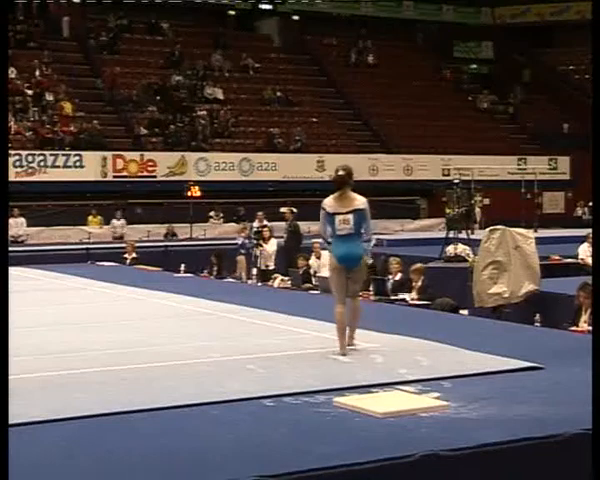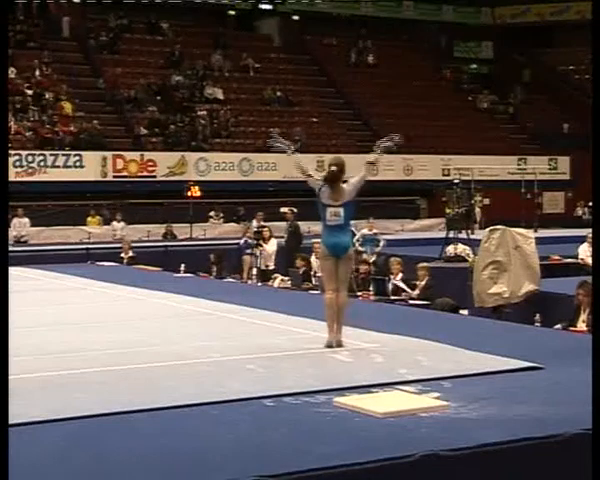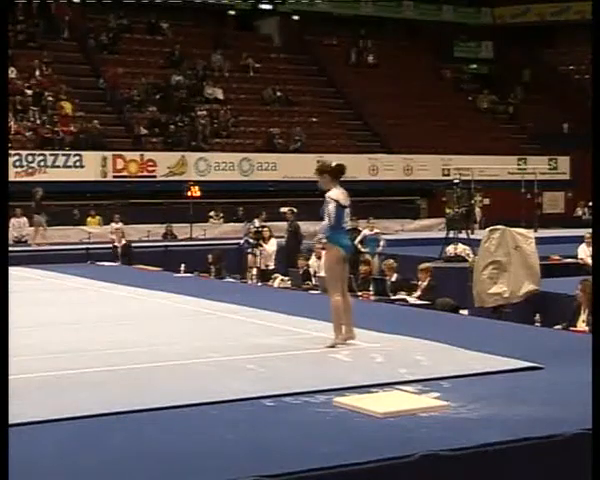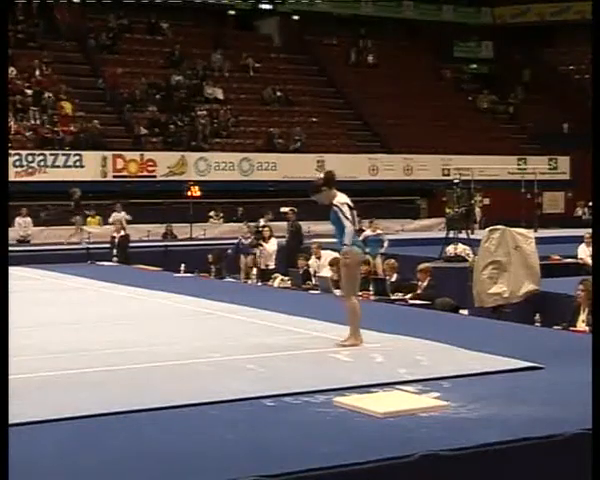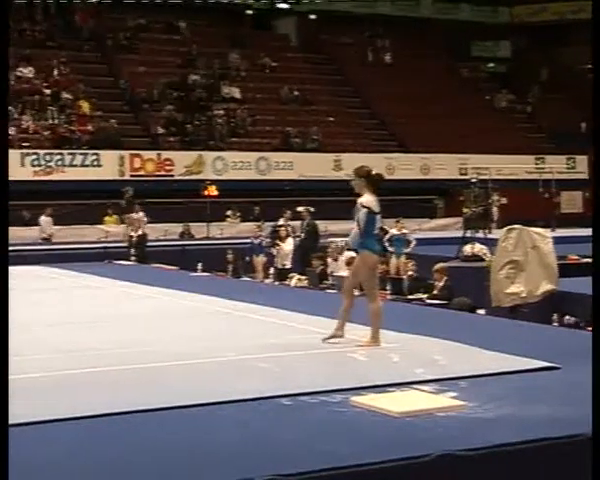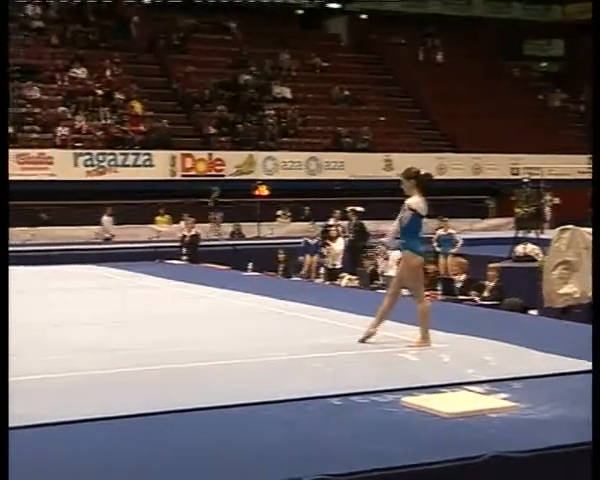
dt=0.7s
person 1, frame 1
left shoulder: (327, 203)
right shoulder: (361, 201)
left elbow: (324, 232)
right elbow: (367, 230)
left hip: (338, 254)
right hip: (356, 253)
left knee: (340, 302)
right knee: (354, 297)
left ankle: (342, 345)
right ankle: (350, 337)
person 1, frame 2
left shoulder: (322, 190)
right shoulder: (349, 190)
left elbow: (304, 172)
right elbow: (364, 173)
left hip: (328, 243)
right hip: (345, 243)
left knee: (330, 290)
right knee: (342, 290)
left ankle: (331, 334)
right ankle: (338, 335)
person 1, frame 3
left shoulder: (330, 195)
right shoulder: (343, 193)
left elbow: (328, 222)
left wrist: (318, 235)
right wrist: (324, 235)
left hip: (335, 245)
right hip: (344, 244)
left knee: (335, 292)
right knee: (342, 291)
left ankle: (338, 335)
right ankle: (348, 331)
person 1, frame 4
left shoulder: (338, 203)
right shoulder: (340, 200)
left elbow: (349, 226)
left wrist: (345, 249)
left hip: (351, 249)
right hip: (352, 249)
left knee: (349, 294)
right knee: (350, 294)
left ankle: (355, 336)
right ankle: (354, 335)
person 1, frame 5
left shoulder: (363, 201)
right shoulder: (372, 200)
left elbow: (358, 230)
right wrist: (348, 243)
left hip: (367, 251)
right hip: (368, 249)
left knee: (372, 295)
right knee: (347, 289)
left ankle: (375, 338)
right ankle: (339, 328)
person 1, frame 6
left shoulder: (410, 203)
right shoulder: (421, 201)
left elbow: (397, 228)
left wrist: (385, 245)
right wrist: (392, 242)
left hip: (411, 252)
right hip: (412, 251)
left knee: (419, 296)
right knee: (392, 291)
left ankle: (425, 338)
right ankle: (373, 327)
